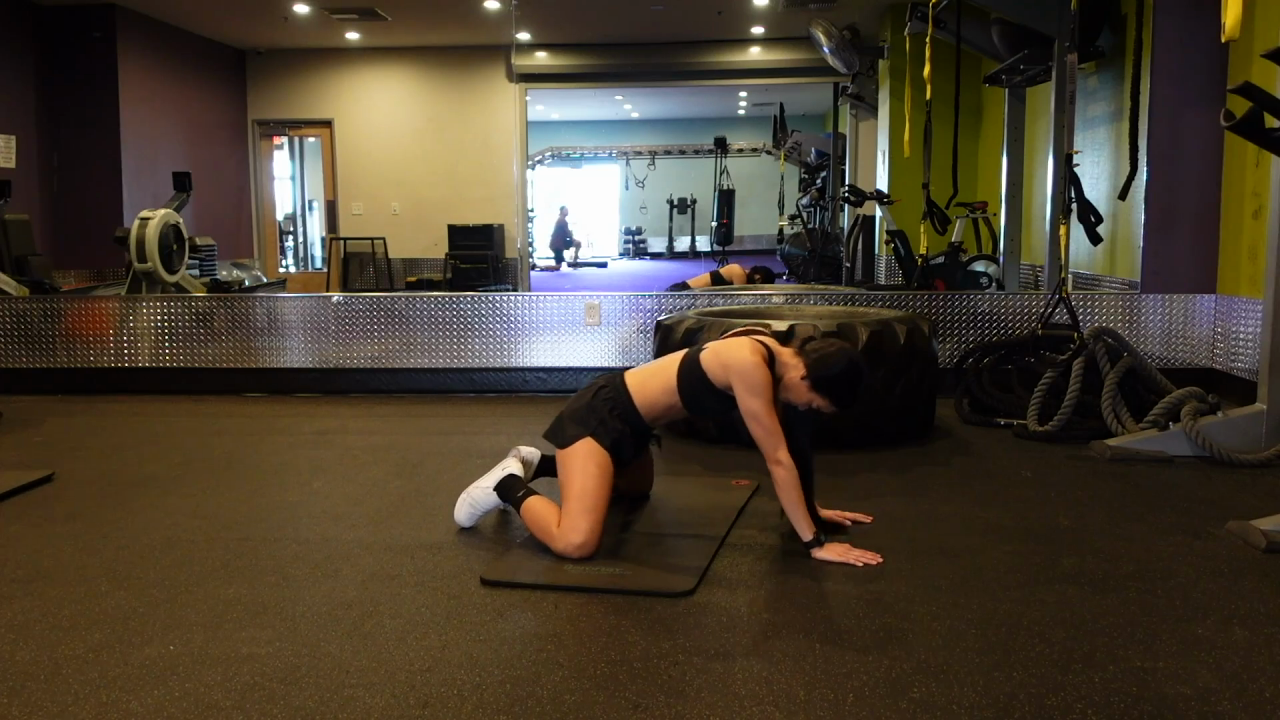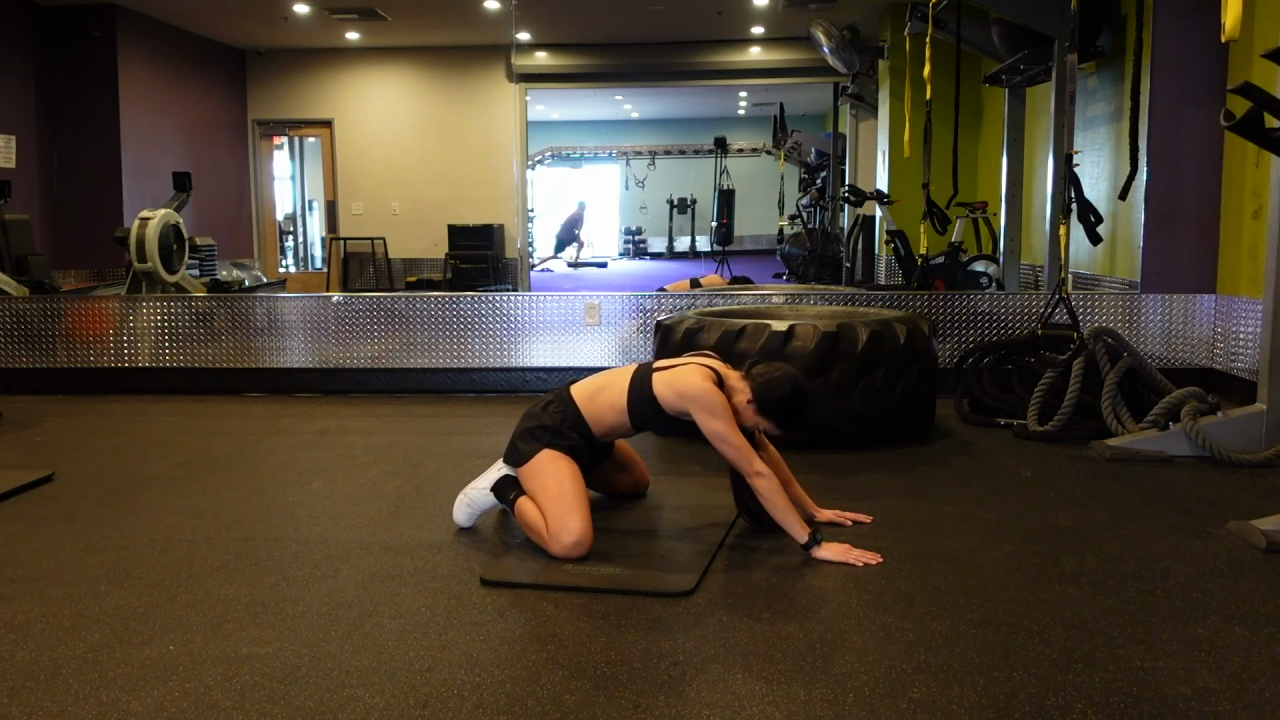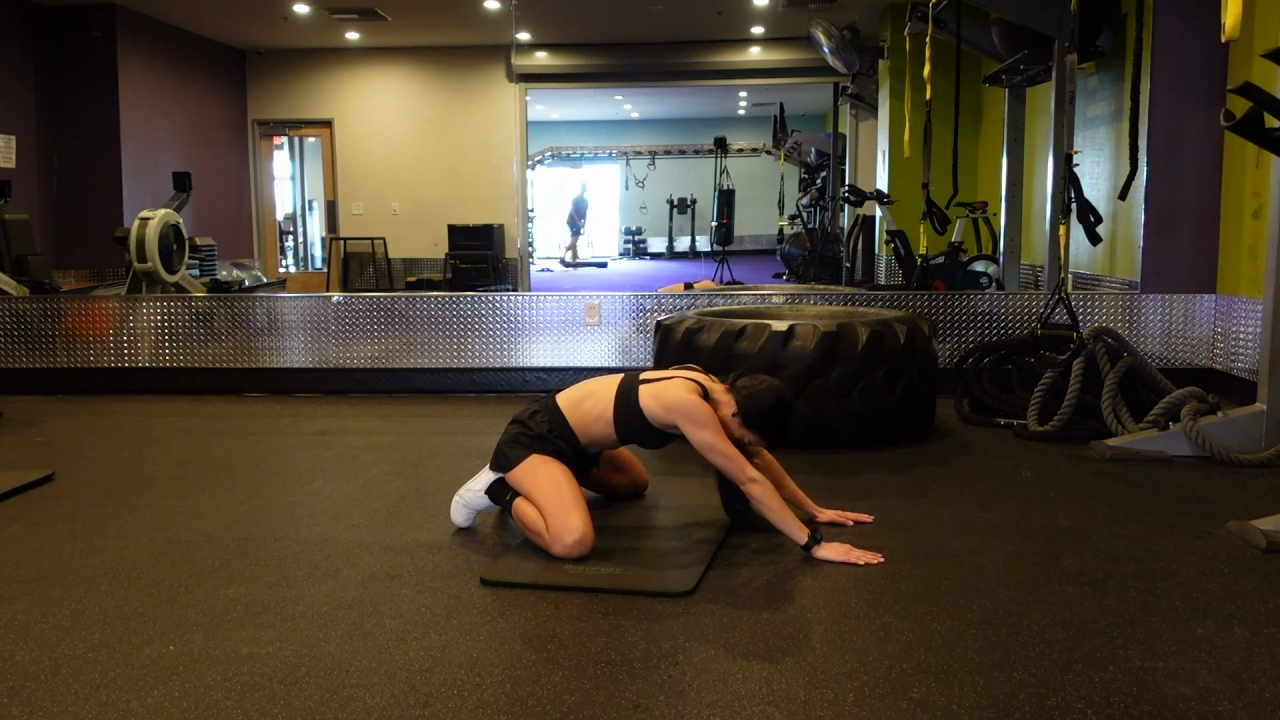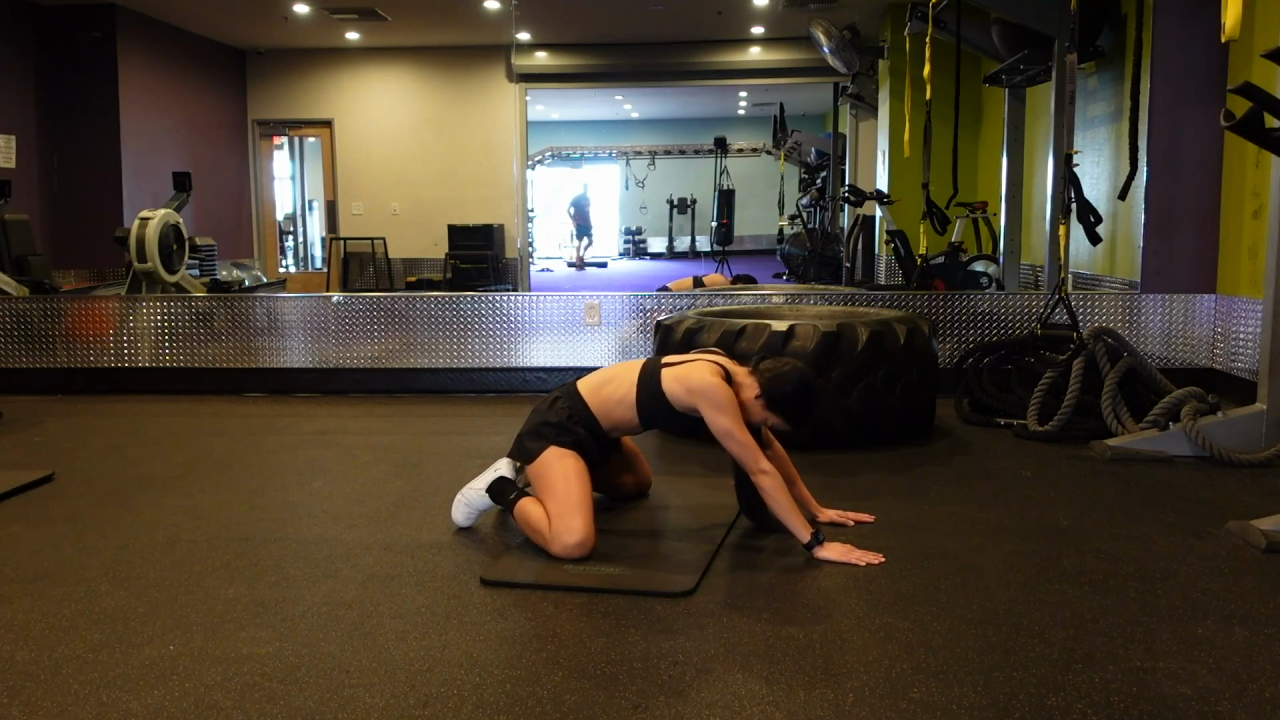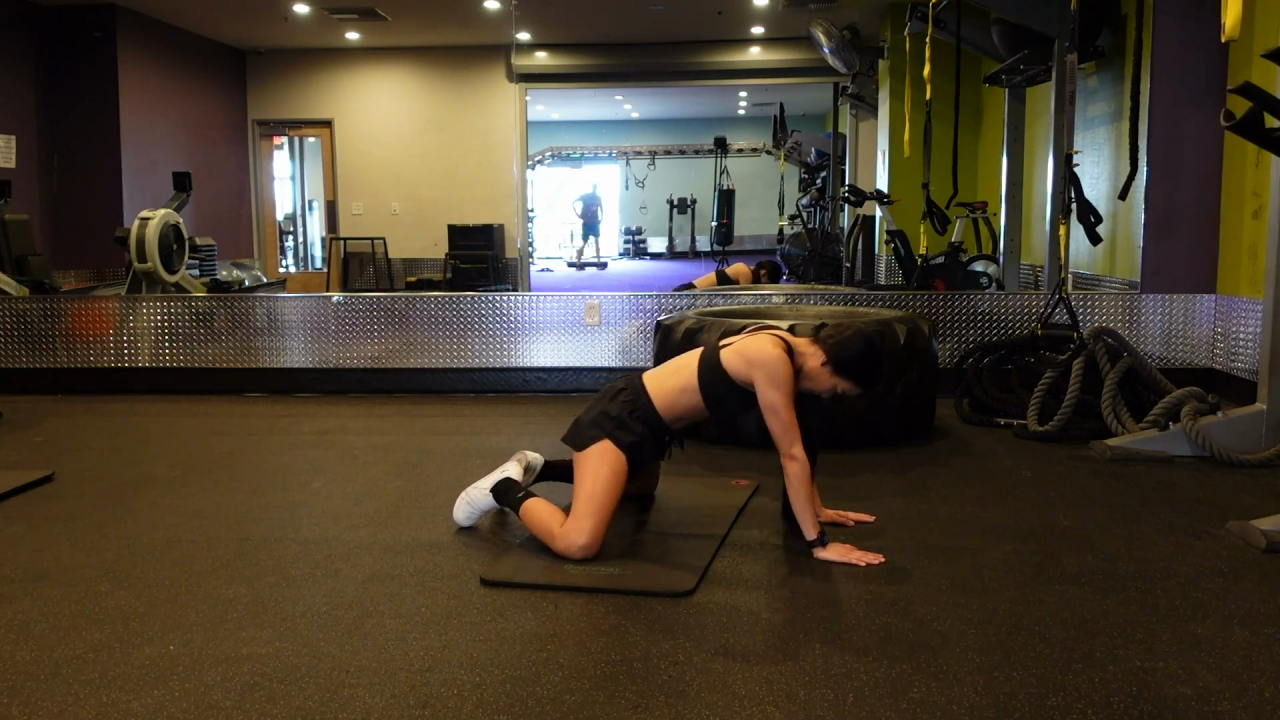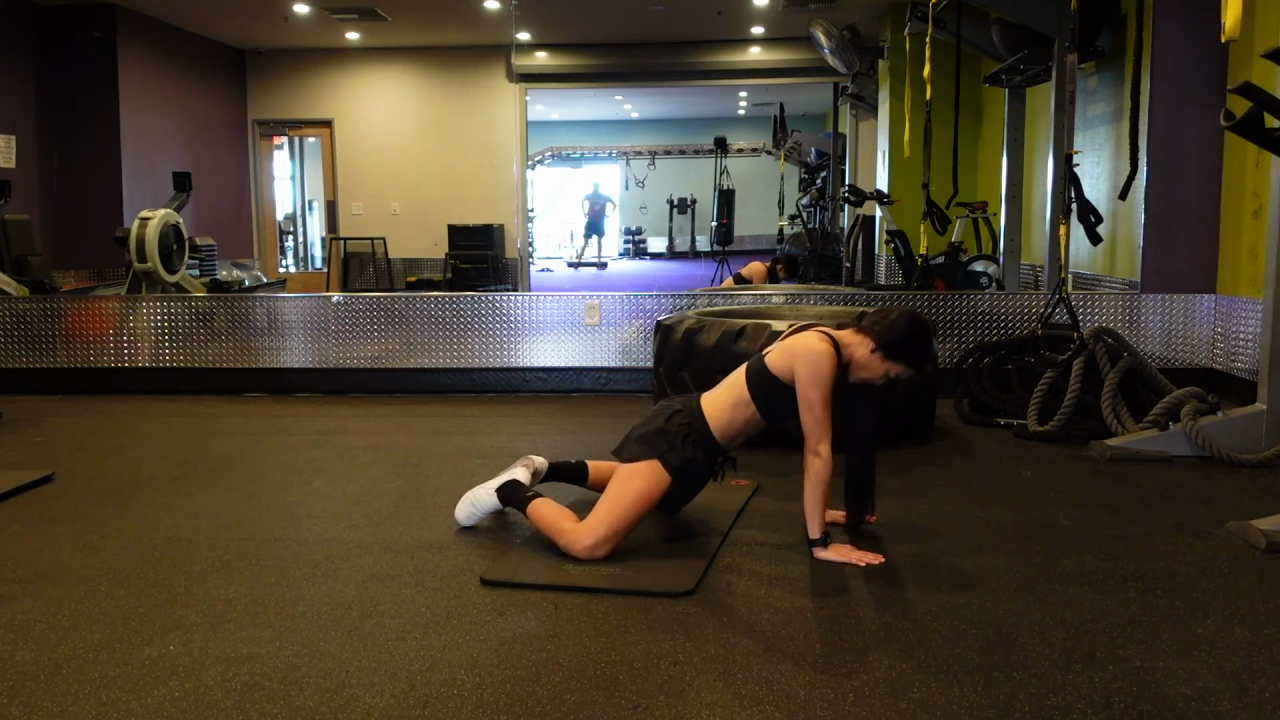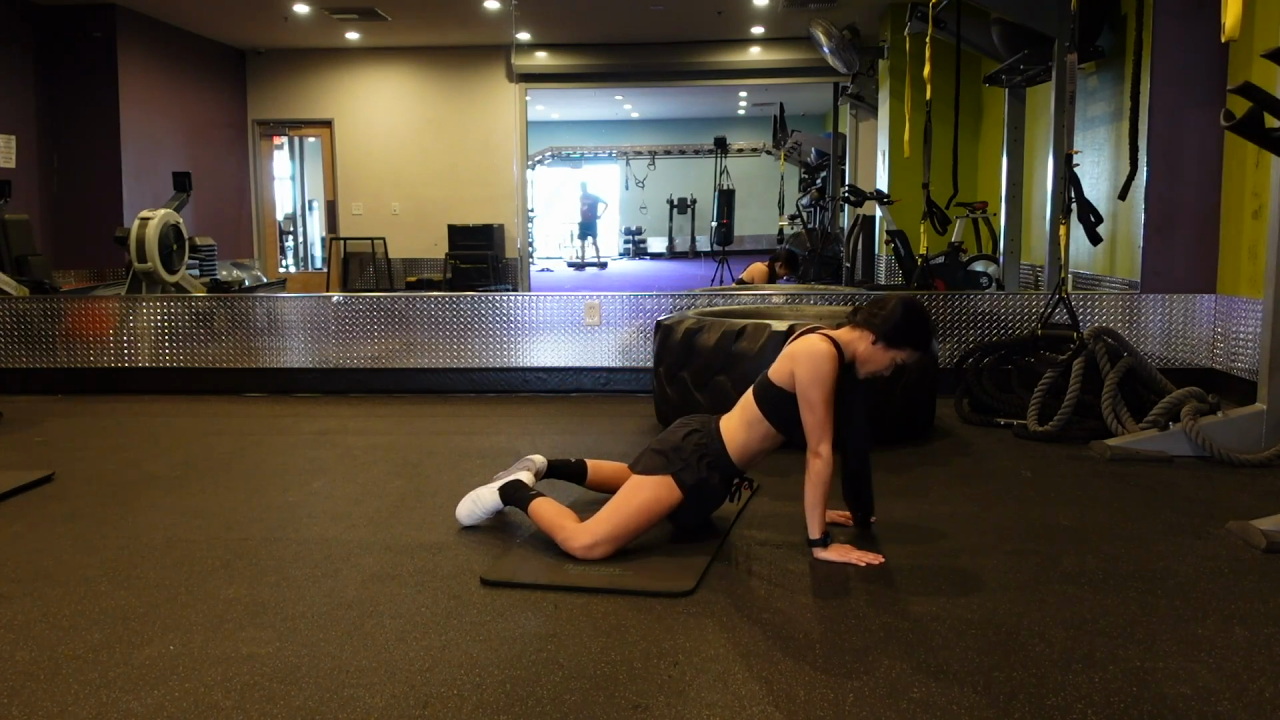
dt=0.5s
person 1, frame 1
left shoulder: (780, 360)
right shoulder: (750, 365)
left elbow: (786, 446)
right elbow: (778, 459)
left wrist: (814, 510)
right wrist: (815, 542)
left hip: (629, 419)
right hip: (600, 417)
left knee: (636, 489)
right knee: (575, 544)
left ankle: (537, 463)
right ankle: (509, 486)
person 1, frame 2
left shoulder: (725, 378)
right shoulder: (704, 392)
left elbow: (766, 453)
right elbow: (757, 473)
left wrist: (813, 510)
right wrist: (813, 544)
left hip: (586, 432)
right hip: (549, 431)
left knee: (635, 485)
right knee: (572, 543)
left ankle: (537, 476)
right ankle: (507, 488)
person 1, frame 3
left shoulder: (713, 390)
right shoulder: (689, 405)
left elbow: (761, 458)
right elbow: (750, 480)
left wrist: (814, 510)
right wrist: (813, 544)
left hip: (572, 437)
right hip: (536, 437)
left knee: (635, 485)
right knee: (573, 542)
left ankle: (531, 481)
right ankle: (501, 489)
person 1, frame 4
left shoulder: (739, 376)
right shoulder: (711, 387)
left elbow: (772, 450)
right elbow: (761, 470)
left wrist: (815, 510)
right wrist: (813, 543)
left hip: (595, 427)
right hip: (559, 425)
left knee: (637, 486)
right knee: (573, 544)
left ankle: (533, 473)
right ankle: (503, 490)
person 1, frame 5
left shoulder: (786, 350)
right shoulder: (773, 360)
left elbow: (800, 443)
right elbow: (792, 456)
left wrist: (818, 510)
right wrist: (817, 541)
left hip: (646, 422)
right hip: (622, 419)
left knee: (642, 489)
right knee: (578, 545)
left ankle: (540, 467)
right ankle: (507, 488)
person 1, frame 6
left shoulder: (829, 347)
right shoulder: (819, 353)
left elbow: (817, 447)
right elbow: (818, 452)
left wrist: (819, 510)
right wrist: (819, 541)
left hip: (691, 434)
right hip: (678, 436)
left knee: (636, 487)
right knee: (588, 544)
left ankle: (542, 469)
right ankle: (514, 492)
person 1, frame 7
left shoulder: (831, 348)
right shoulder: (819, 353)
left elbow: (820, 447)
right elbow: (819, 453)
left wrist: (820, 509)
right wrist: (819, 542)
left hip: (706, 453)
right hip: (695, 456)
left knee: (635, 484)
right knee: (587, 544)
left ankle: (545, 469)
right ankle: (516, 491)
